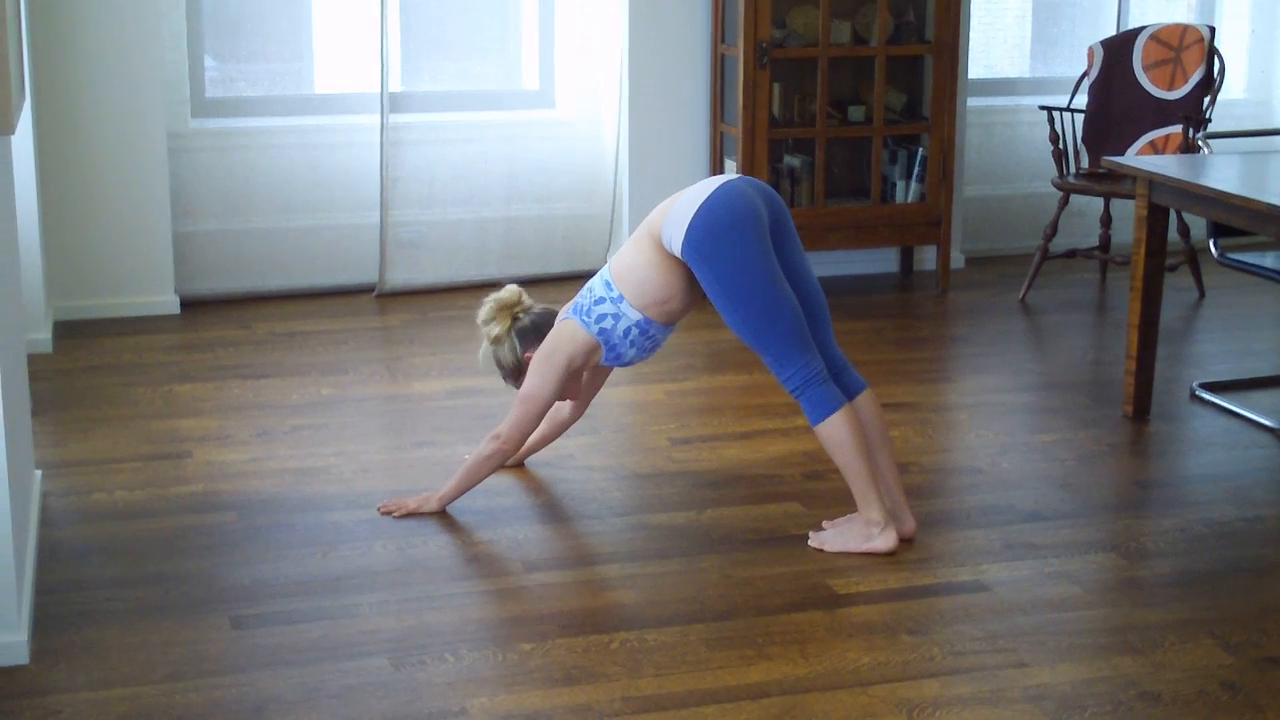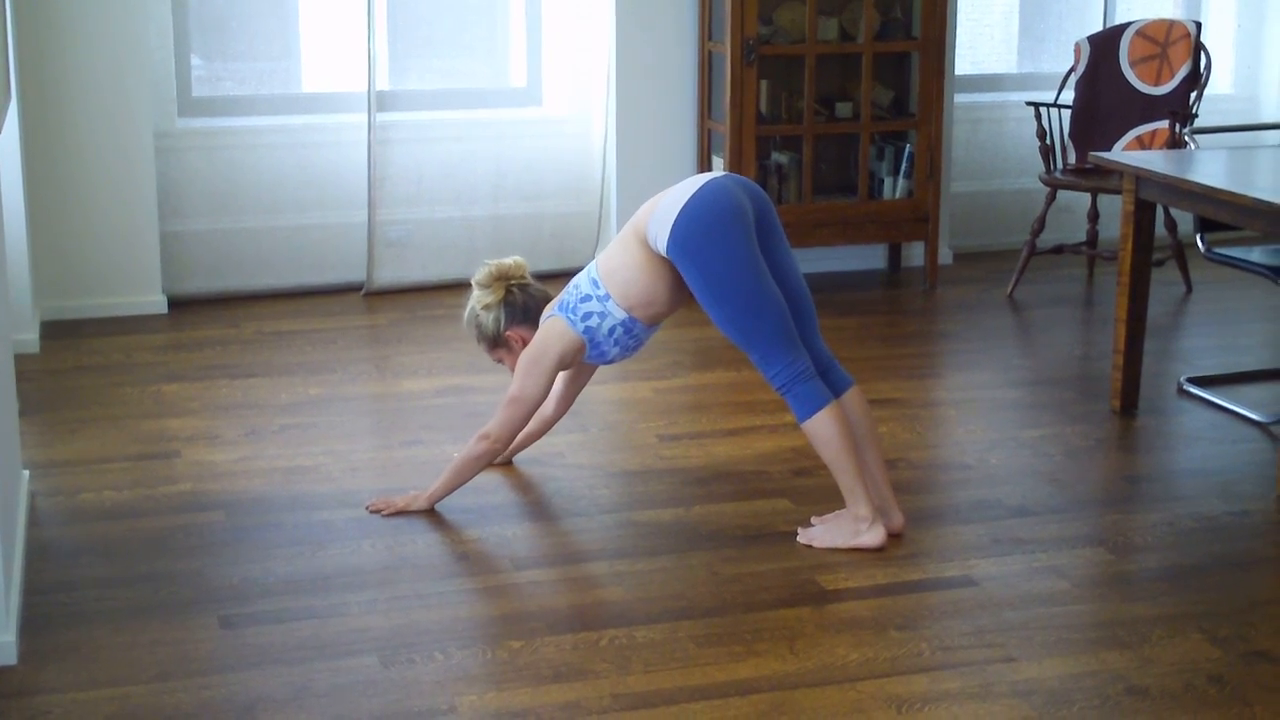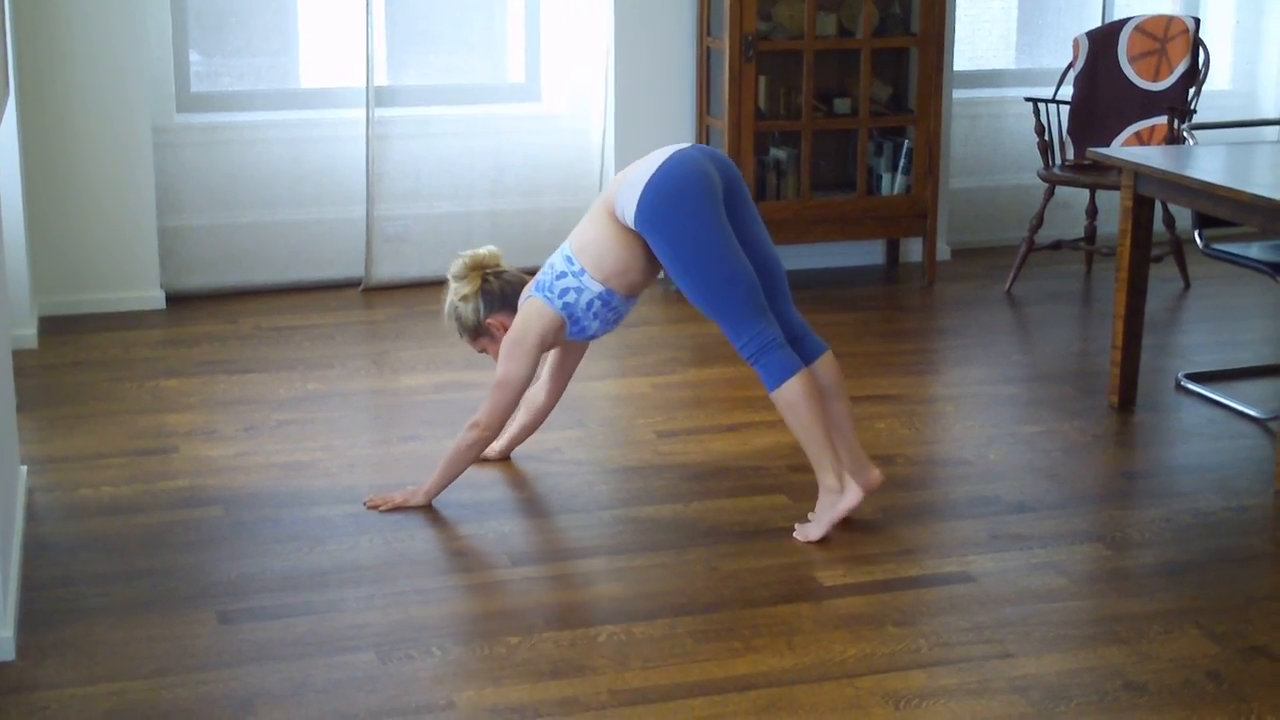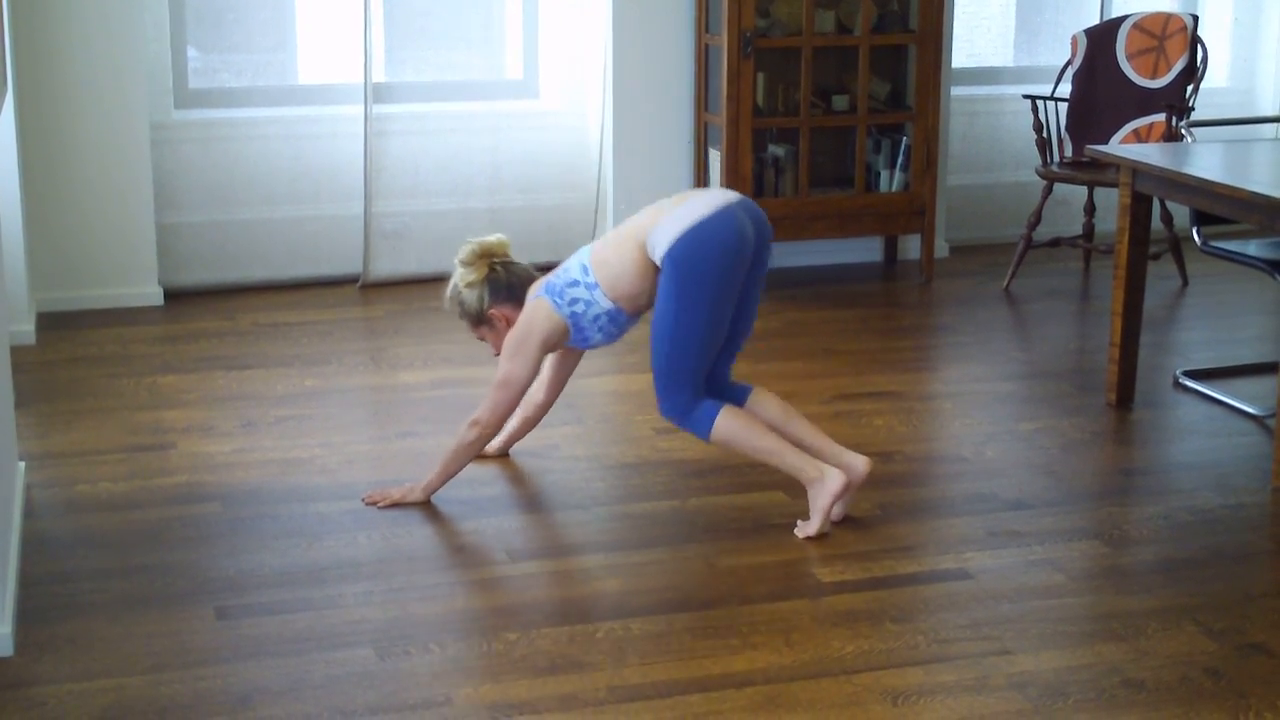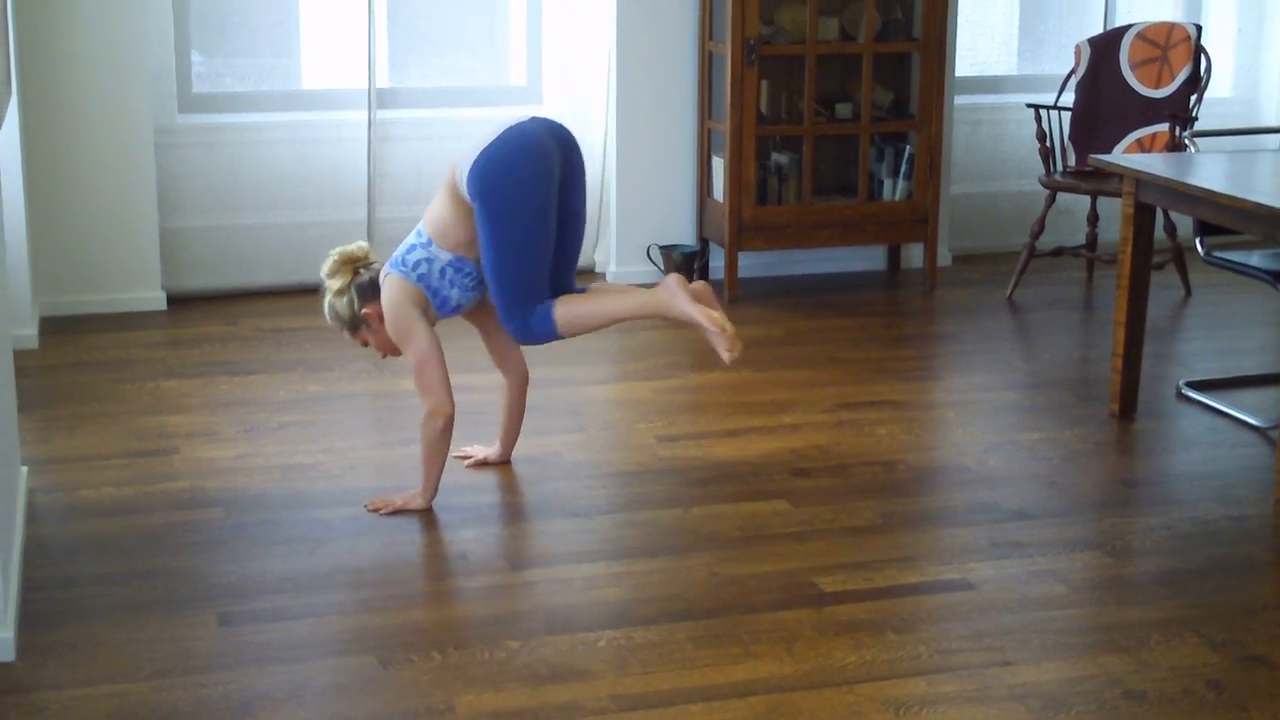
dt=1s
person 1, frame 1
left shoulder: (563, 344)
right shoulder: (592, 333)
left elbow: (504, 437)
right elbow: (573, 407)
left wrist: (437, 498)
right wrist: (523, 454)
left hip: (713, 226)
right hip: (741, 201)
left knee: (805, 375)
right knee: (826, 362)
left ankle: (875, 524)
right ankle: (895, 510)
person 1, frame 2
left shoulder: (550, 339)
right shoulder: (576, 325)
left elbow: (492, 435)
right elbow: (556, 405)
left wrist: (426, 497)
right wrist: (509, 453)
left hip: (699, 224)
right hip: (726, 197)
left knee: (791, 372)
right knee: (812, 358)
left ankle: (863, 518)
right ankle: (883, 505)
person 1, frame 3
left shoulder: (530, 322)
right shoulder: (562, 308)
left elbow: (483, 425)
right elbow: (547, 390)
left wrist: (424, 492)
right wrist: (504, 447)
left hip: (667, 194)
right hip: (696, 168)
left knee: (760, 341)
right knee: (785, 325)
left ankle: (836, 485)
right ankle: (856, 466)
person 1, frame 4
left shoulder: (535, 321)
right shoulder: (561, 306)
left elbow: (483, 422)
right elbow: (546, 389)
left wrist: (424, 488)
right wrist: (502, 444)
left hip: (699, 240)
right hip: (739, 217)
left knee: (679, 401)
right knee: (710, 386)
left ankle: (820, 477)
right ankle: (844, 461)
person 1, frame 5
left shoulder: (398, 300)
right shoulder: (454, 291)
left elbow: (439, 409)
right elbow: (516, 372)
left wrist: (424, 495)
right wrist: (503, 449)
left hip: (508, 161)
right hip: (546, 139)
left knee: (527, 321)
right knee: (553, 301)
left ankle: (663, 299)
right ankle: (681, 299)
